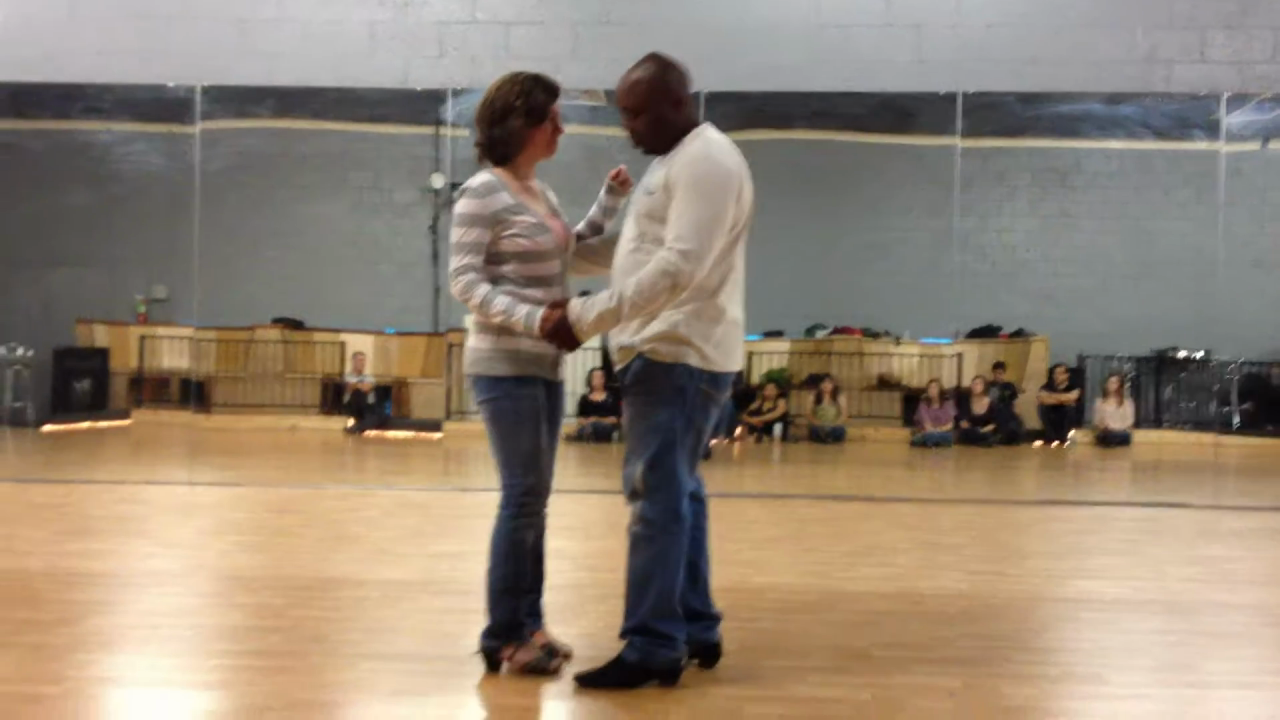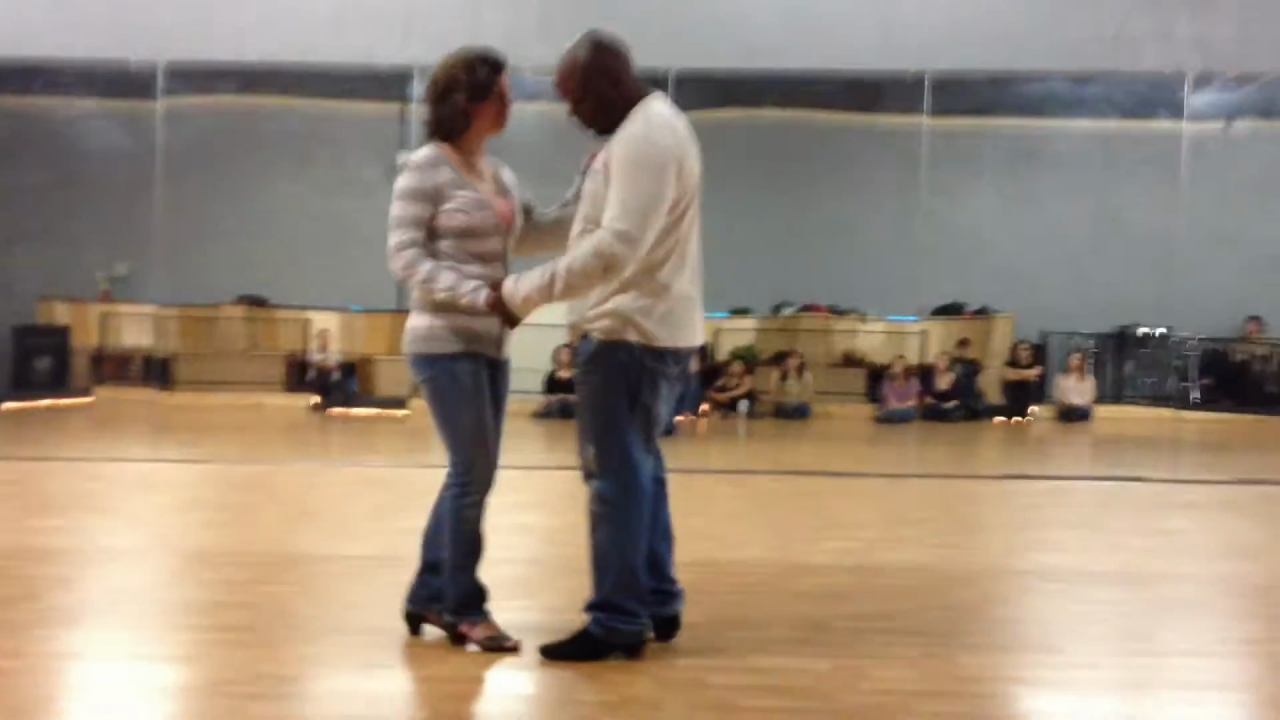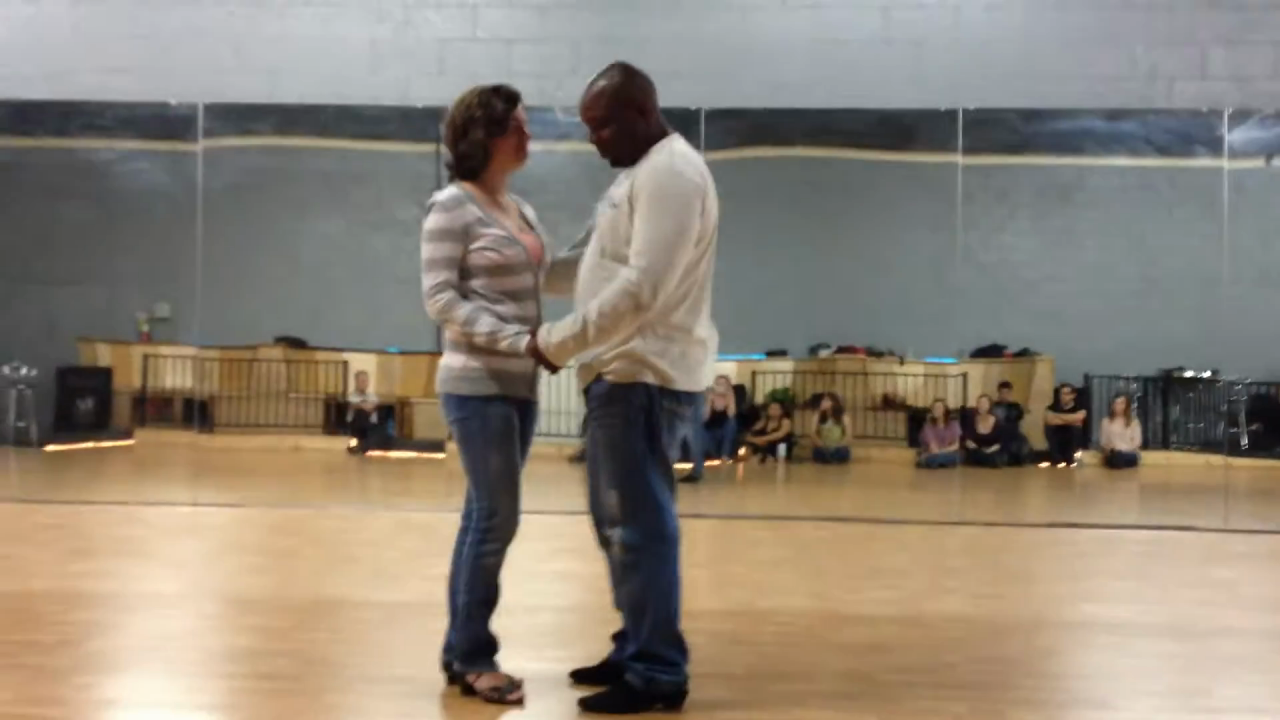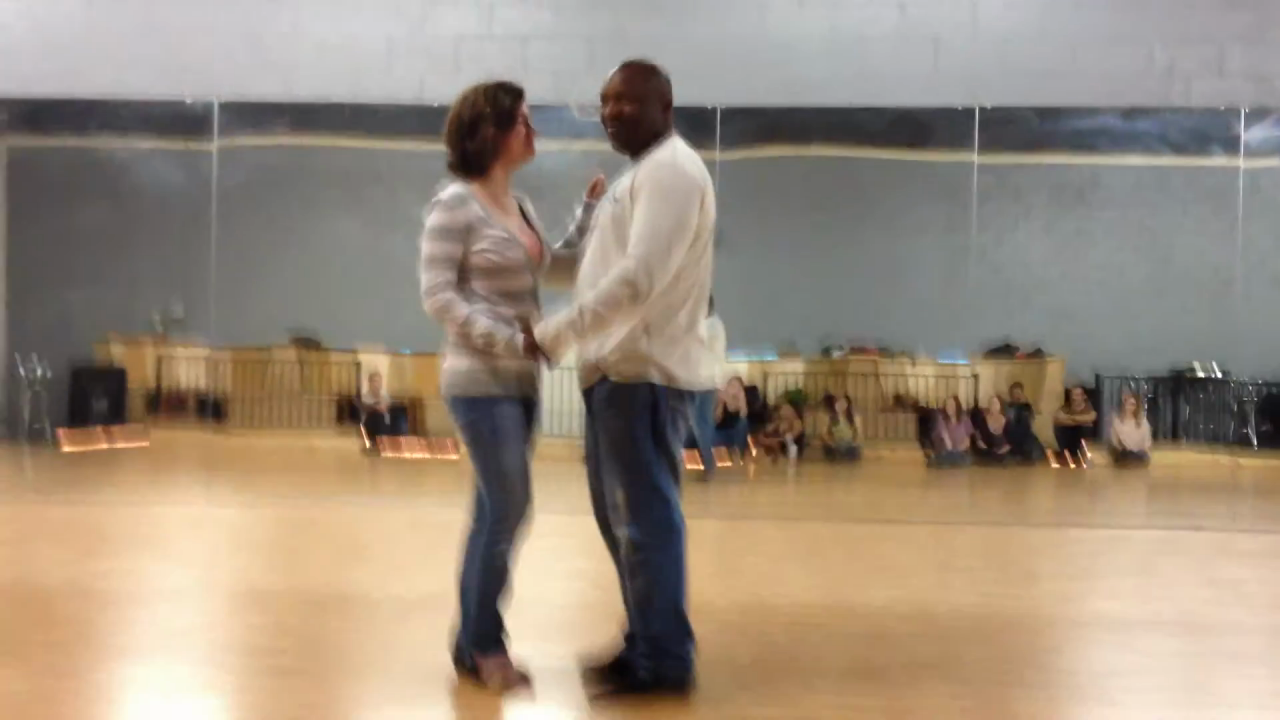
dt=0.5s
person 1, frame 1
left shoulder: (706, 160)
right shoulder: (675, 162)
left elbow: (679, 267)
left wrist: (584, 317)
right wrist: (586, 315)
left hip: (679, 356)
right hip: (665, 351)
left knee: (655, 494)
right knee: (675, 492)
left ankle: (653, 646)
right ankle: (696, 630)
person 1, frame 2
left shoulder: (647, 138)
right shoulder: (641, 131)
left elbow: (616, 248)
left wrist: (522, 293)
right wrist: (529, 288)
left hip: (633, 332)
right hip: (638, 327)
left knee: (616, 474)
right knee: (638, 470)
left ankle: (618, 620)
right ankle: (656, 601)
person 1, frame 3
left shoulder: (669, 174)
right shoulder: (644, 172)
left elbow: (644, 287)
left wrist: (557, 340)
right wrist: (568, 339)
left hip: (644, 374)
right hip: (623, 371)
left knee: (639, 523)
right knee: (620, 519)
right ankle: (638, 649)
person 1, frame 4
left shoulder: (671, 171)
right shoulder: (639, 175)
left elbow: (638, 279)
left wrist: (553, 332)
left hip: (644, 374)
right hip: (616, 370)
left knee: (645, 519)
right knee: (622, 518)
left ankle: (665, 660)
right ankle: (647, 643)
person 2, frame 1
left shoulder: (540, 192)
right shoulder: (483, 193)
left elbow: (573, 256)
right elbow: (464, 280)
left wrist: (609, 201)
right wrist: (530, 319)
left hip: (543, 366)
right hip: (504, 365)
left knee: (533, 497)
right knee: (523, 496)
left ankle: (527, 621)
right ankle: (504, 633)
person 2, frame 2
left shoulder: (498, 175)
right shoulder: (425, 168)
left elbow: (538, 235)
right elbow: (404, 255)
right wrist: (475, 294)
left hip: (488, 345)
right hip: (444, 343)
left knee: (471, 475)
right knee: (474, 473)
left ankle: (429, 596)
right ankle: (464, 607)
person 2, frame 3
left shoulder: (520, 210)
right shoulder: (451, 206)
left elbow: (549, 277)
right elbow: (439, 297)
right wrist: (515, 339)
left hip: (519, 384)
right hip: (478, 384)
left knee: (485, 517)
right knee: (496, 518)
left ankle: (461, 649)
right ankle: (472, 656)
person 2, frame 4
left shoulder: (519, 205)
right shoulder: (455, 205)
left elbow: (550, 266)
right elbow: (438, 296)
left wrist: (589, 210)
right wrist: (512, 340)
left hip: (519, 383)
right hip: (480, 383)
left knee: (494, 513)
right knee: (506, 512)
left ankle: (474, 641)
right ankle: (482, 646)
